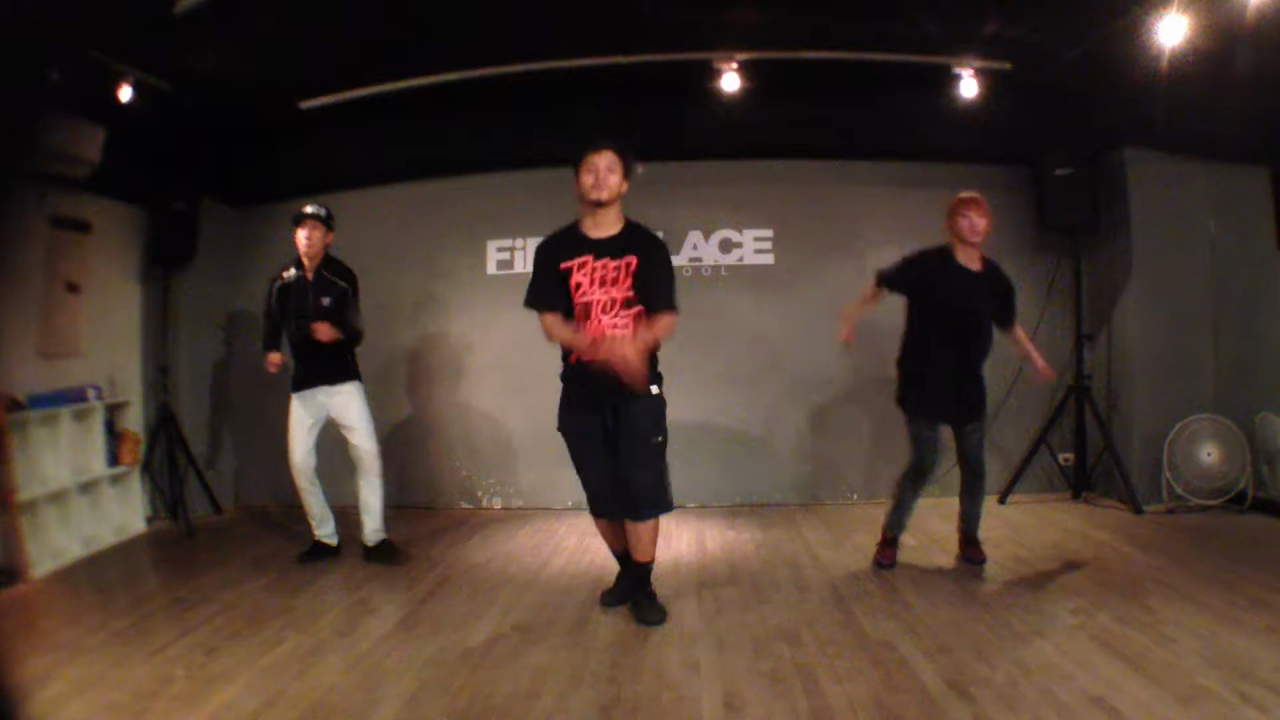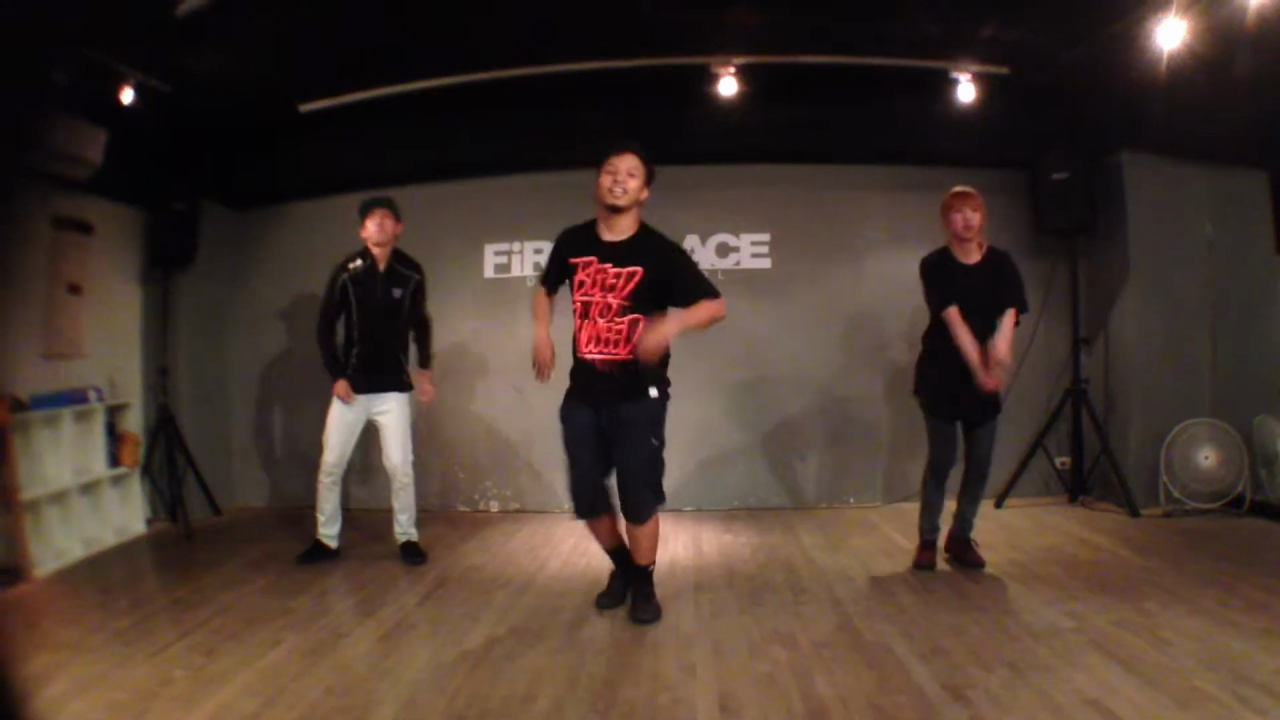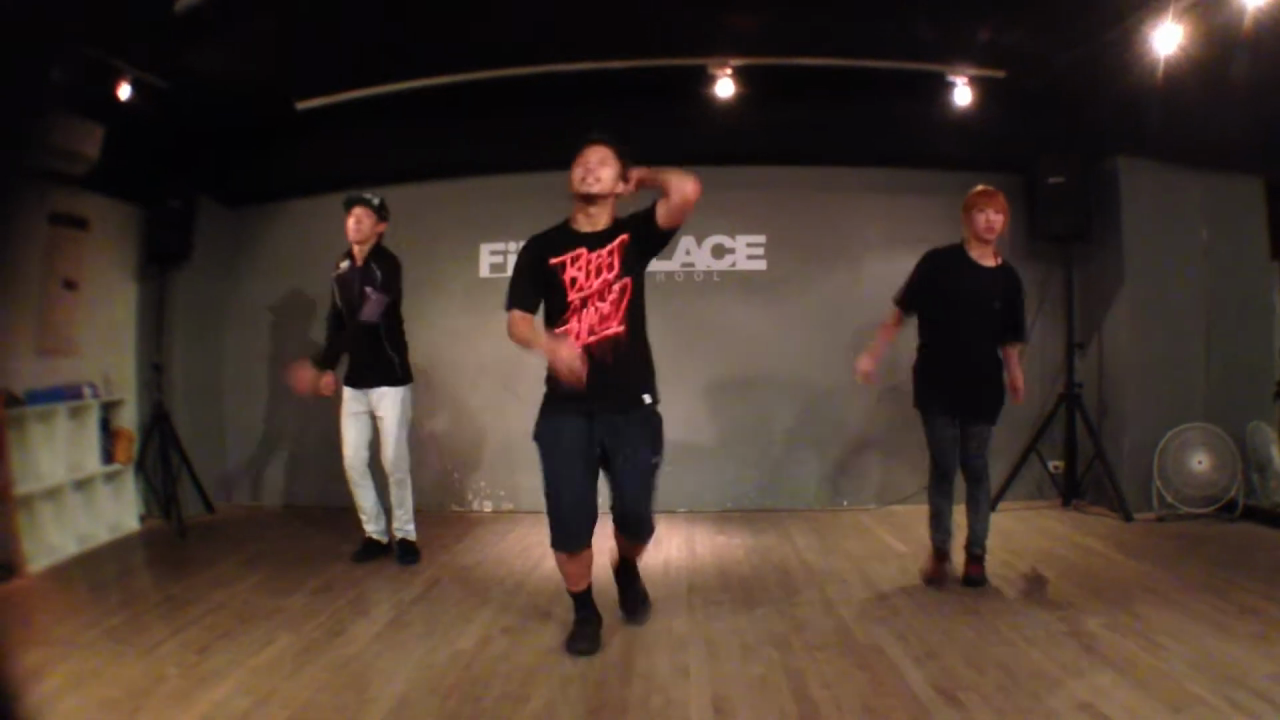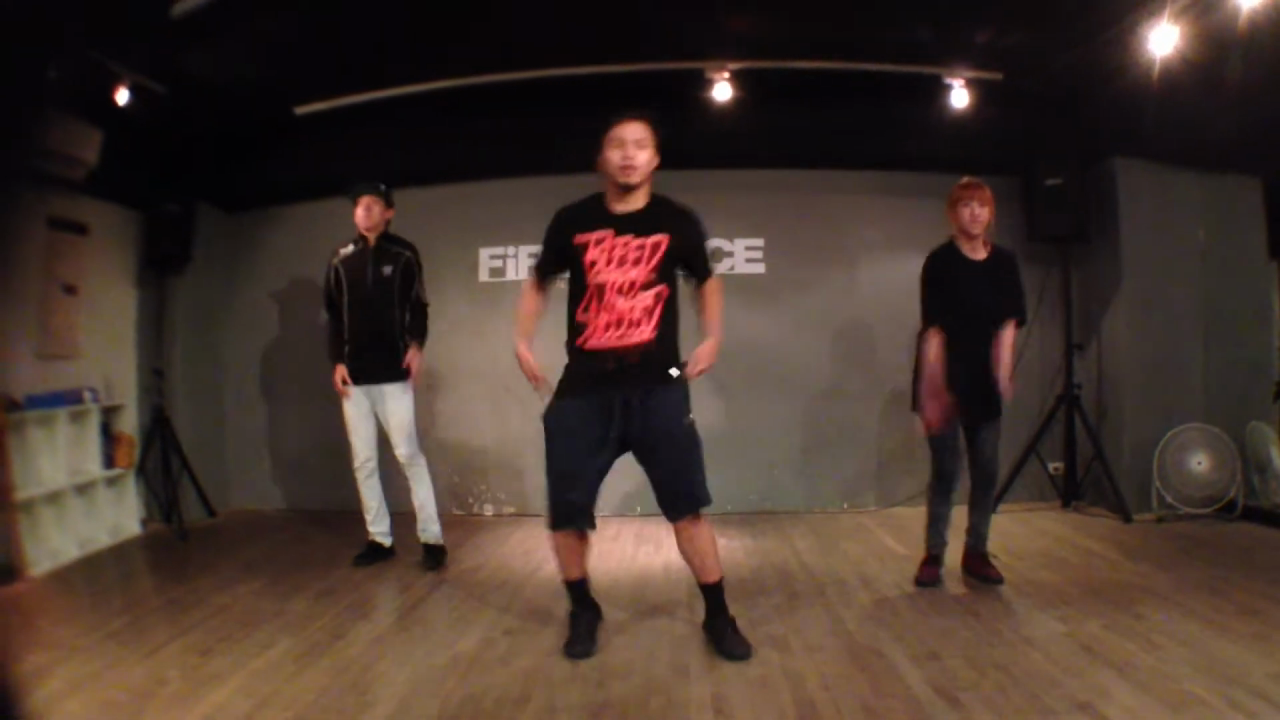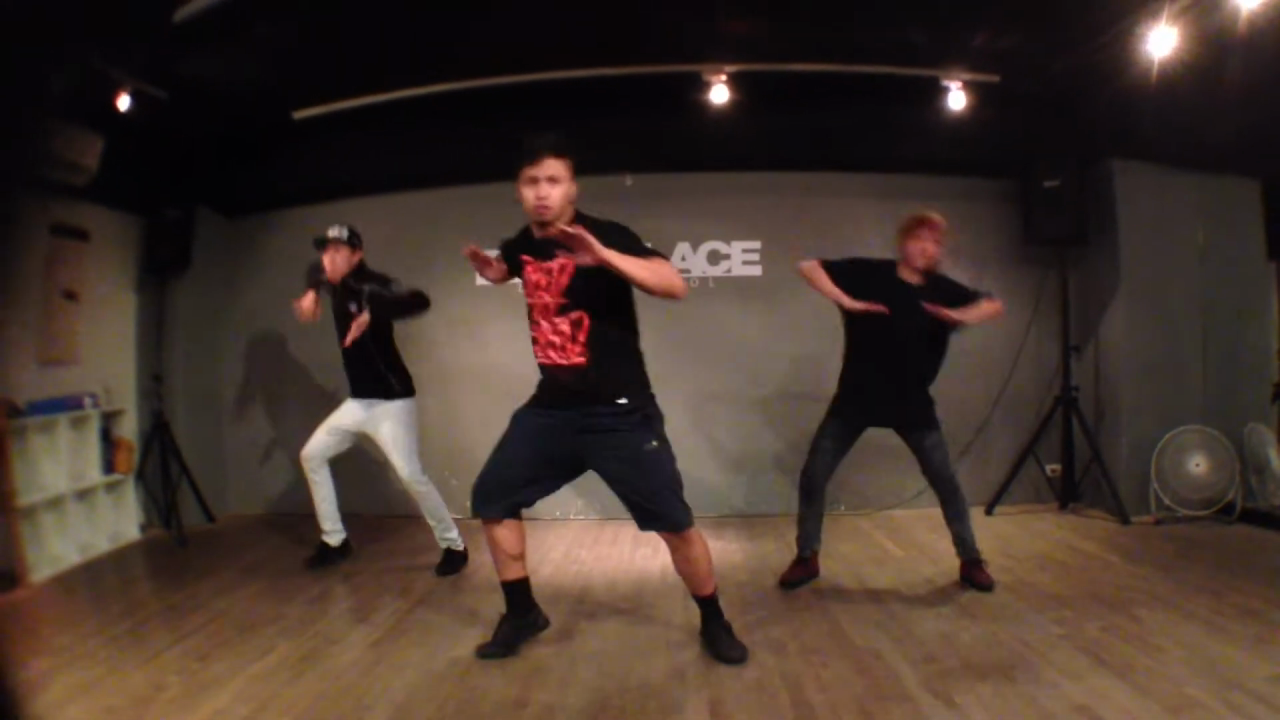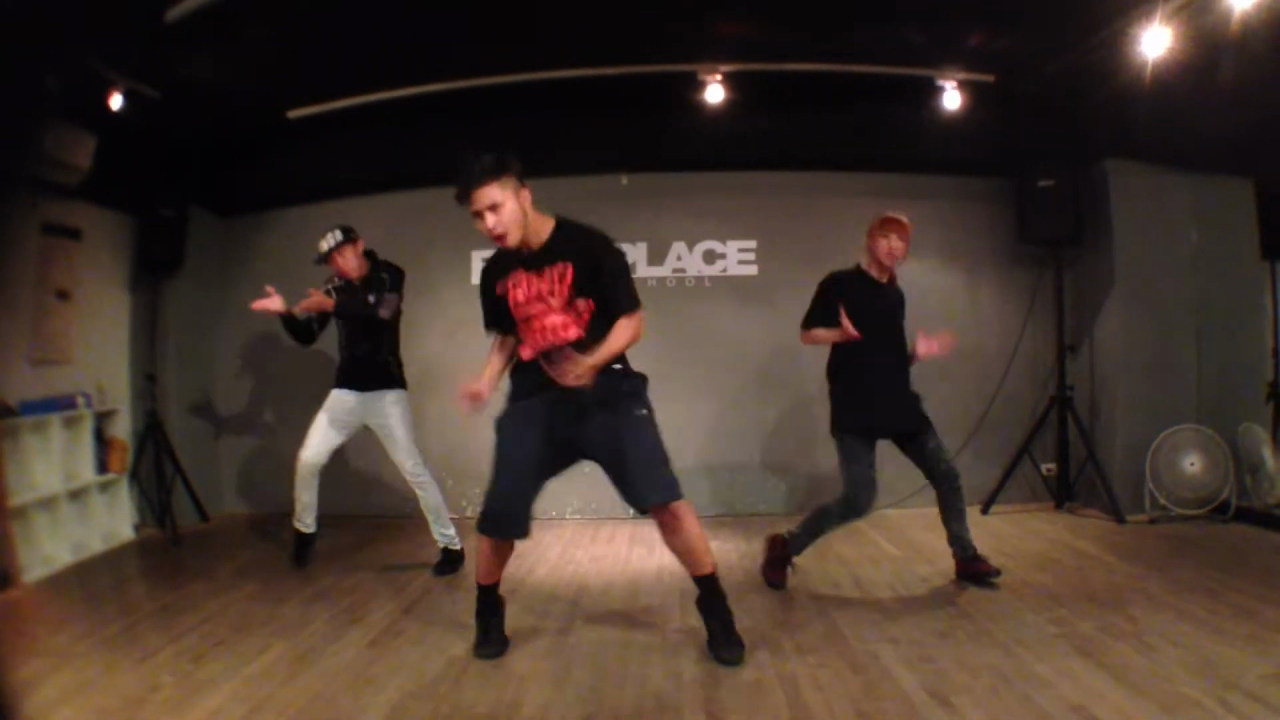
dt=0.7s
person 1, frame 1
left shoulder: (648, 246)
right shoulder: (554, 250)
left elbow: (666, 319)
right elbow: (550, 323)
left wrist: (637, 345)
right wrist: (595, 343)
left hip: (636, 389)
right hip: (582, 393)
left knee: (641, 492)
right knee: (602, 497)
left ankle: (644, 588)
right ankle: (628, 571)
person 1, frame 2
left shoulder: (663, 252)
right shoulder: (572, 242)
left elbow: (717, 306)
right elbow: (544, 290)
left wrist: (671, 325)
right wrist: (540, 334)
left hip: (638, 392)
right hip: (584, 392)
left knee: (640, 495)
right knee: (586, 494)
left ankle: (642, 585)
right ankle: (620, 566)
person 1, frame 3
left shoulder: (636, 233)
right shoulder: (542, 247)
left elbow: (688, 191)
right elbow: (516, 322)
left wrist: (645, 177)
right wrist: (548, 345)
left hip: (631, 401)
right hip: (567, 406)
left knee: (634, 515)
right knee: (569, 521)
left ankle: (626, 570)
right ankle: (585, 612)
person 1, frame 4
left shoulder: (676, 221)
right shoulder: (572, 222)
left elbow: (706, 278)
right elbow: (538, 283)
left wrist: (712, 335)
right wrist: (523, 340)
left hip: (655, 388)
right hip: (584, 391)
left knee: (687, 505)
right knee: (568, 512)
left ankle: (719, 616)
right ankle: (582, 610)
person 1, frame 5
left shoulder: (606, 238)
right shoulder: (526, 242)
left elbow: (675, 286)
right elbow: (505, 268)
left wrist: (605, 259)
right wrist: (489, 267)
left hip: (619, 412)
right hip: (551, 408)
left knee: (674, 522)
right knee: (491, 500)
left ankle: (713, 621)
right ankle: (522, 613)
person 1, frame 6
left shoulder: (589, 245)
right shoulder: (496, 272)
left elbow: (632, 318)
left wrist: (592, 361)
right wrist: (486, 379)
left hip: (606, 391)
right hip: (534, 400)
left knee: (664, 500)
right knee: (500, 513)
left ankle: (716, 612)
right ankle: (489, 613)
person 2, frame 1
left shoulder: (994, 277)
right shoulder: (928, 263)
left elbow: (1008, 322)
right elbow: (883, 282)
left wrist: (1034, 357)
right wrist: (853, 317)
left hip: (967, 383)
right hip: (923, 381)
left knee: (973, 463)
right knee: (924, 462)
left ankle: (969, 536)
right ankle: (890, 536)
person 2, frame 2
left shoulder: (1001, 263)
right shoulder: (934, 266)
left elbow: (1011, 311)
right elbow: (951, 317)
left wrist: (1002, 342)
right wrist: (977, 364)
left hip: (983, 377)
right hip: (941, 375)
left knee: (979, 461)
right knee: (941, 460)
left ankle: (959, 537)
right ankle: (928, 540)
person 2, frame 3
left shoulder: (1008, 278)
right shoulder: (940, 262)
right elbow: (902, 310)
left wrist: (1014, 372)
right wrist: (874, 354)
left hip: (982, 385)
right hip: (936, 382)
left knee: (976, 467)
right knee: (944, 465)
left ankle: (976, 554)
right ankle: (940, 551)
person 2, frame 4
left shoulder: (1006, 265)
right shoulder: (940, 264)
left elbow: (1008, 323)
right elbow: (934, 330)
left wrist: (1003, 374)
right wrist: (931, 390)
left hip: (984, 383)
right hip: (944, 381)
left knee: (986, 469)
right knee: (945, 469)
left ankle: (976, 552)
right ankle: (932, 554)
person 2, frame 5
left shoulder: (942, 289)
right shoulder: (869, 272)
left elbow: (993, 305)
right elbow: (807, 267)
left wrist: (960, 315)
right wrist: (845, 300)
left hip: (911, 400)
right hip: (857, 395)
left knee: (944, 480)
right knee: (813, 474)
left ankle: (969, 560)
right ankle: (806, 557)
person 2, frame 6
left shoulder: (894, 293)
right shoulder: (841, 284)
right elbow: (809, 334)
left wrist: (919, 349)
right wrist: (841, 334)
left hip: (900, 404)
right hip: (856, 407)
left knee: (946, 475)
right knee: (857, 501)
left ankle: (966, 557)
right ankle: (783, 549)
person 3, frame 1
left shoulder: (343, 279)
right shoulder: (282, 283)
left elbow: (355, 335)
right elbow: (272, 330)
left wrist: (335, 333)
right wrist: (272, 352)
left hip: (343, 383)
right hip: (304, 387)
left knee: (368, 451)
right knee: (301, 464)
left ankle: (375, 540)
right ankle: (326, 538)
person 3, frame 2
left shoulder: (411, 274)
right shoulder: (346, 272)
left elbow: (420, 324)
right elbow: (326, 326)
left wrist: (423, 369)
right wrist: (337, 376)
left hip: (393, 388)
right hip: (351, 385)
left knee: (399, 466)
right knee: (330, 465)
left ankle: (407, 537)
right ankle: (326, 539)
person 3, frame 3
left shoulder: (387, 267)
right shoulder: (342, 270)
left elbow: (364, 325)
right elbow: (337, 325)
left wrist: (316, 366)
right wrist: (326, 369)
left hip: (391, 380)
right hip: (356, 381)
left knee: (394, 462)
right knee: (353, 462)
left ankle: (404, 535)
right ankle: (375, 536)
person 3, frame 4
left shoulder: (404, 255)
right shoulder: (341, 259)
left elbow: (417, 308)
right elbow: (334, 315)
left wrist: (416, 345)
right wrist: (338, 361)
left hip: (394, 375)
right hip: (355, 377)
left knee: (409, 455)
right knee: (364, 461)
left ankle: (432, 539)
right ankle: (381, 540)
person 3, frame 5
left shoulder: (372, 286)
right shoulder: (335, 281)
left elbow: (419, 301)
right elbow: (315, 272)
left wrist: (371, 315)
right wrist: (311, 293)
left hip: (392, 400)
right hip: (359, 401)
left knee: (410, 473)
right knee: (312, 455)
left ankle: (453, 544)
right ankle: (335, 541)
person 3, frame 6
left shoulder: (391, 276)
right shoulder: (335, 288)
left elbow: (381, 323)
right elbow: (306, 335)
left wrist: (335, 305)
right wrist: (284, 312)
left hip: (388, 393)
right hip: (346, 392)
left knee: (413, 470)
right knee: (308, 461)
left ankle: (449, 544)
right ankle: (305, 530)
